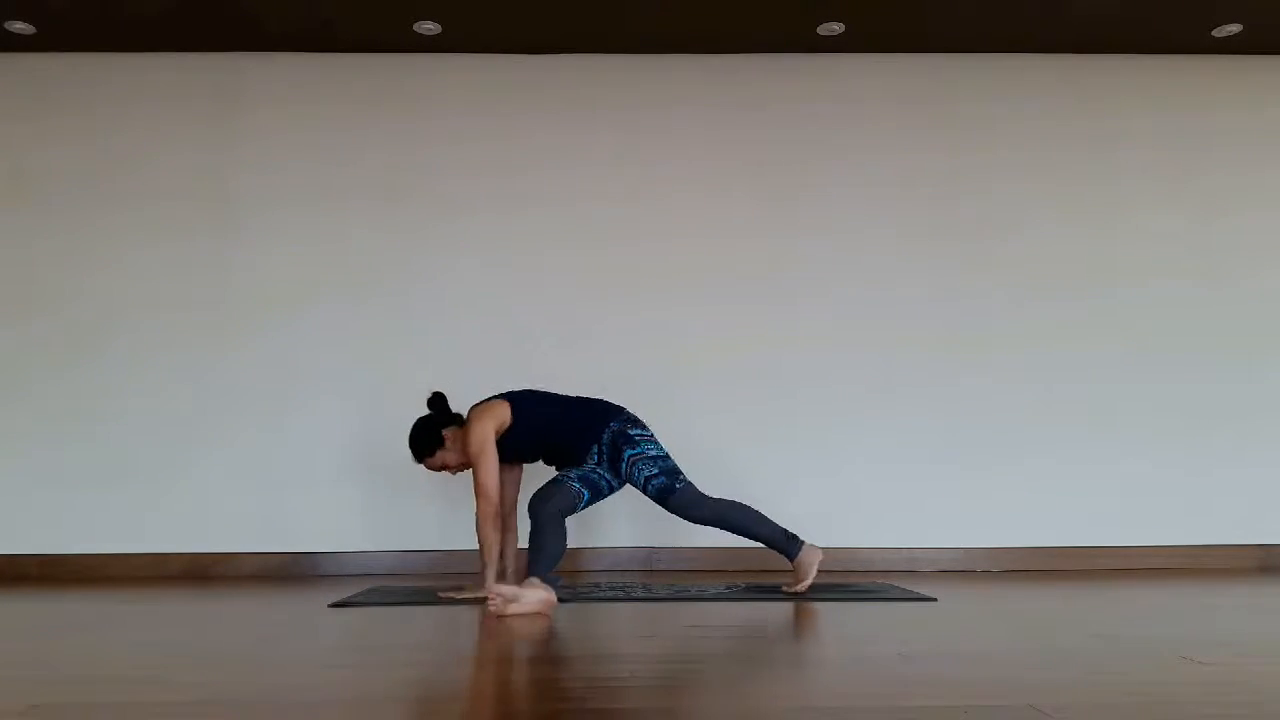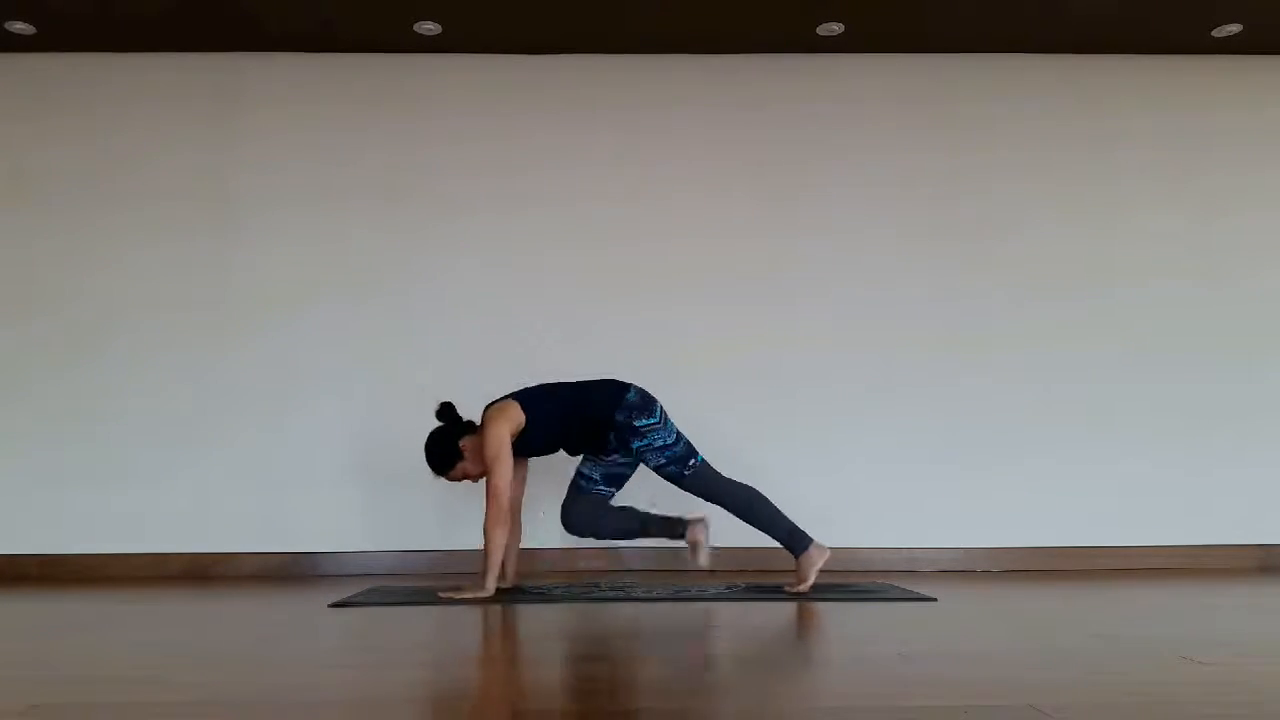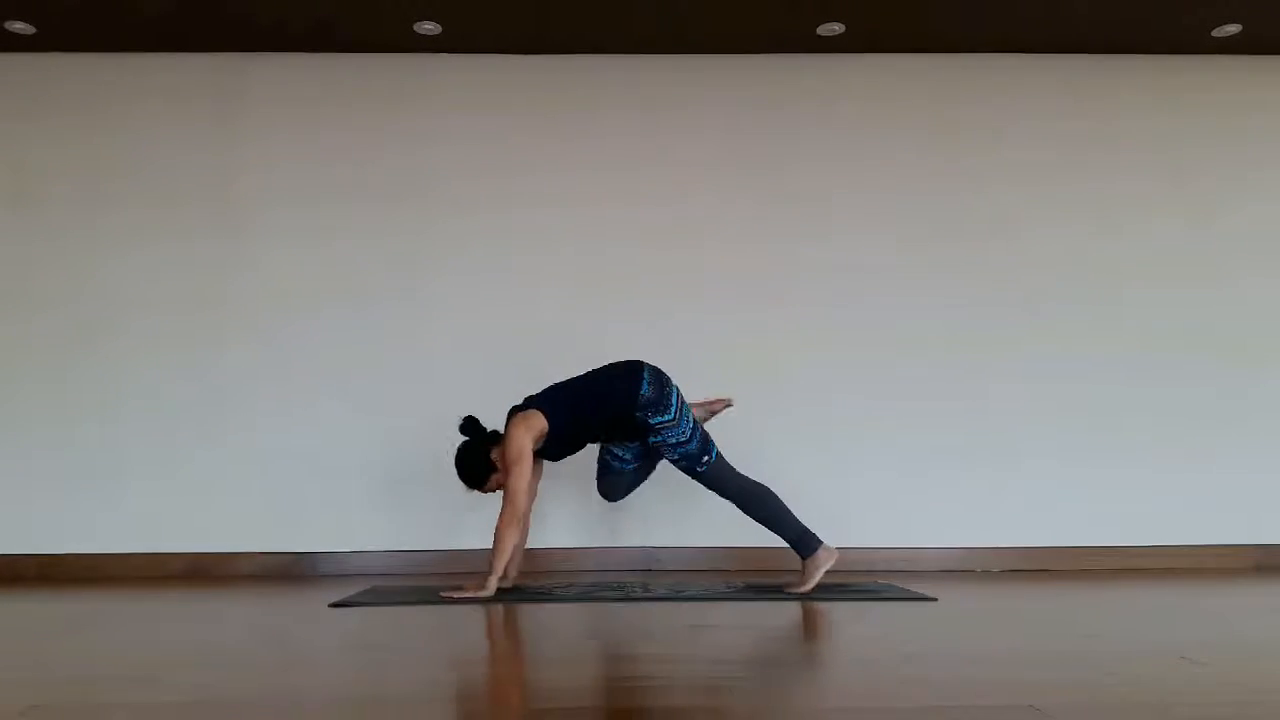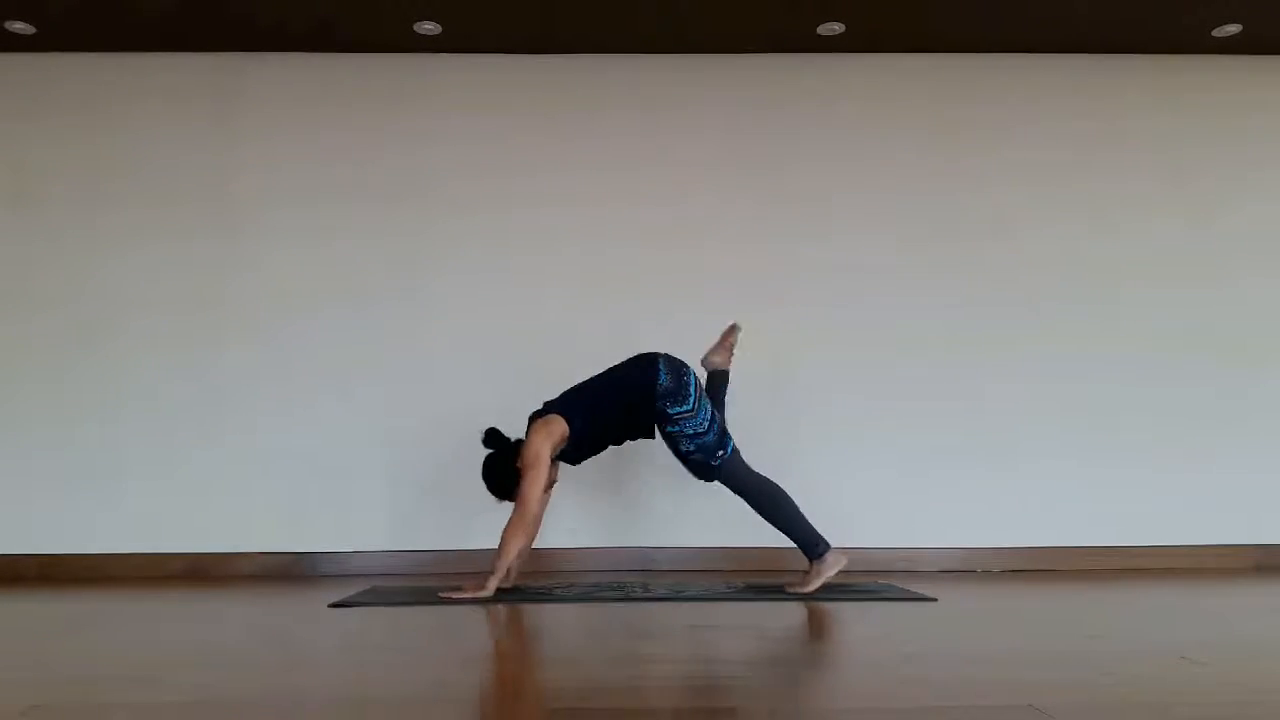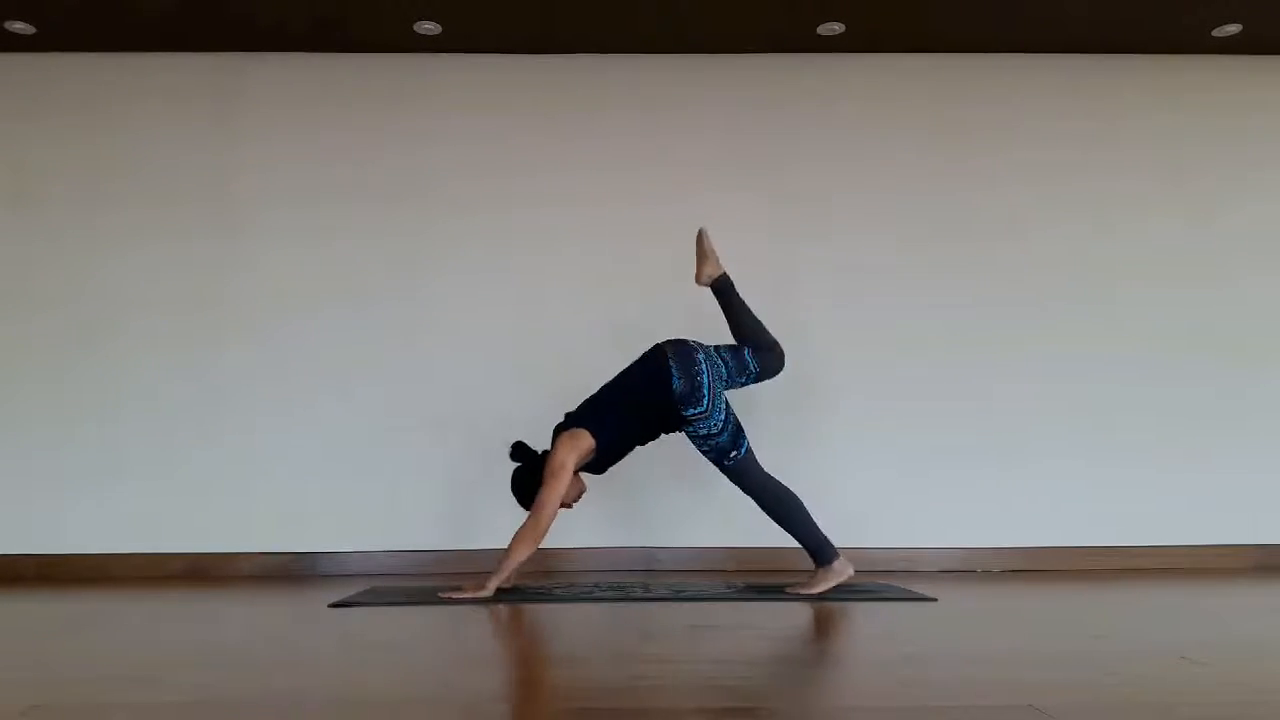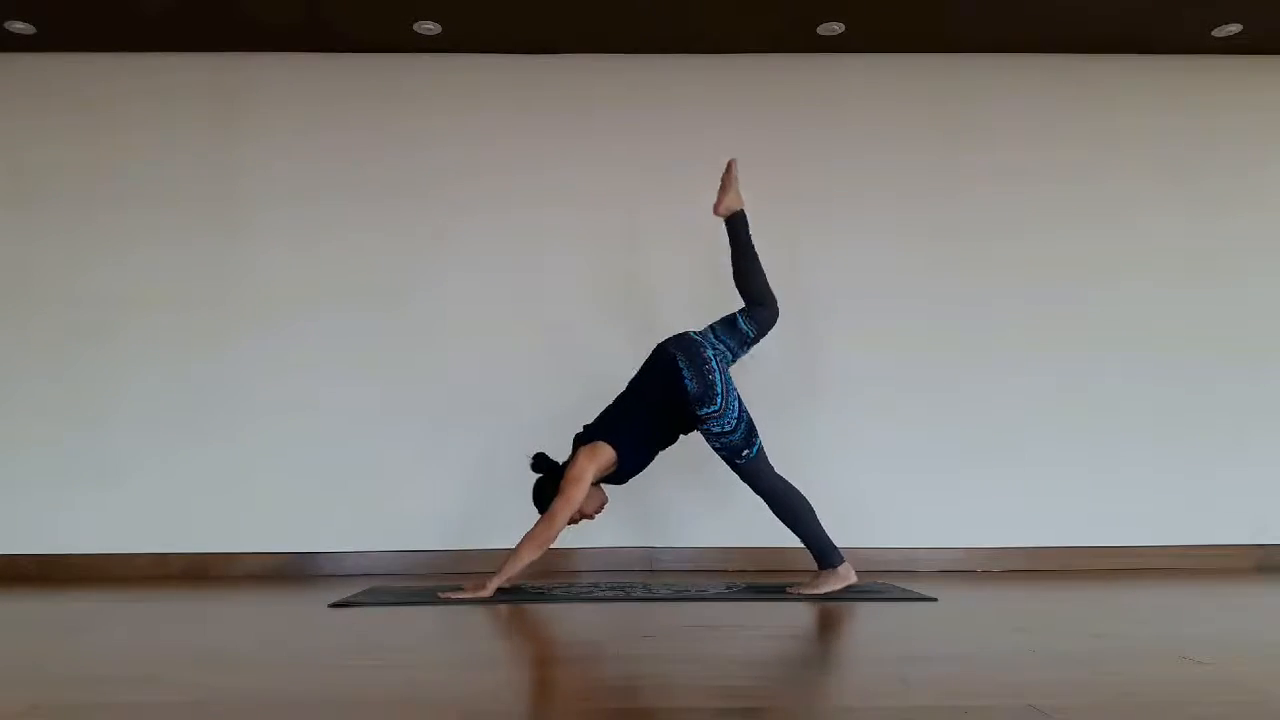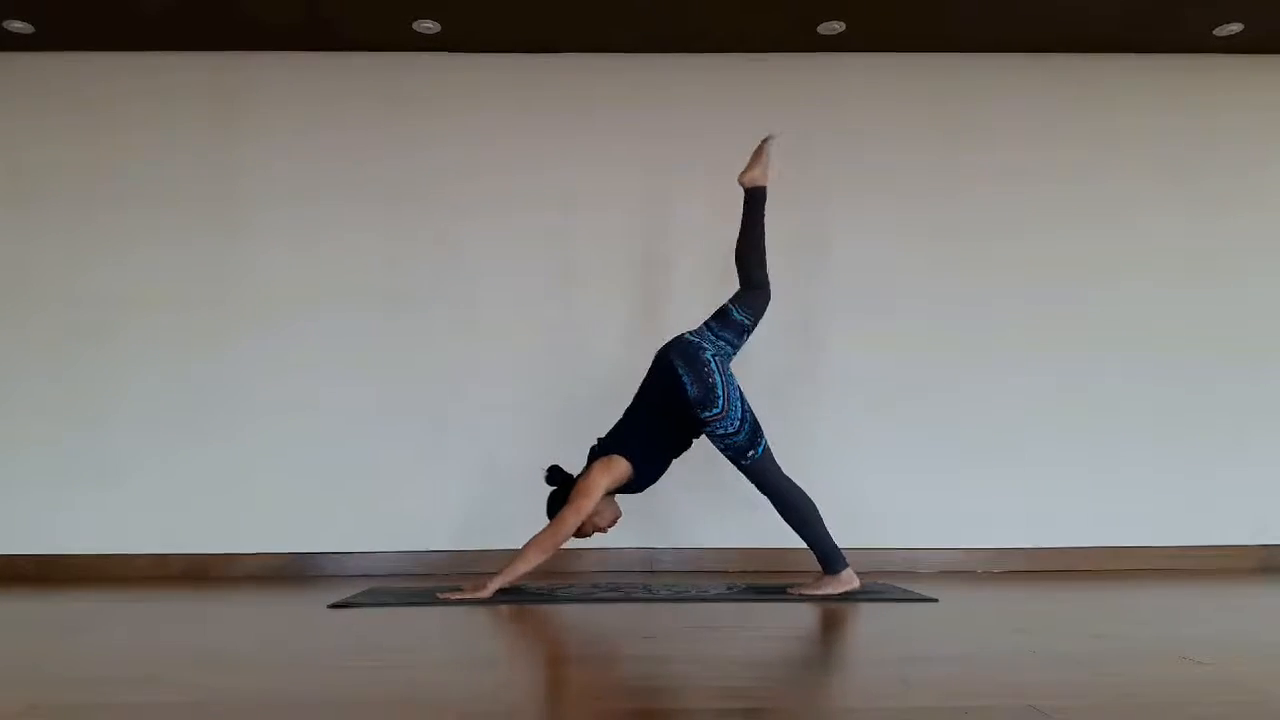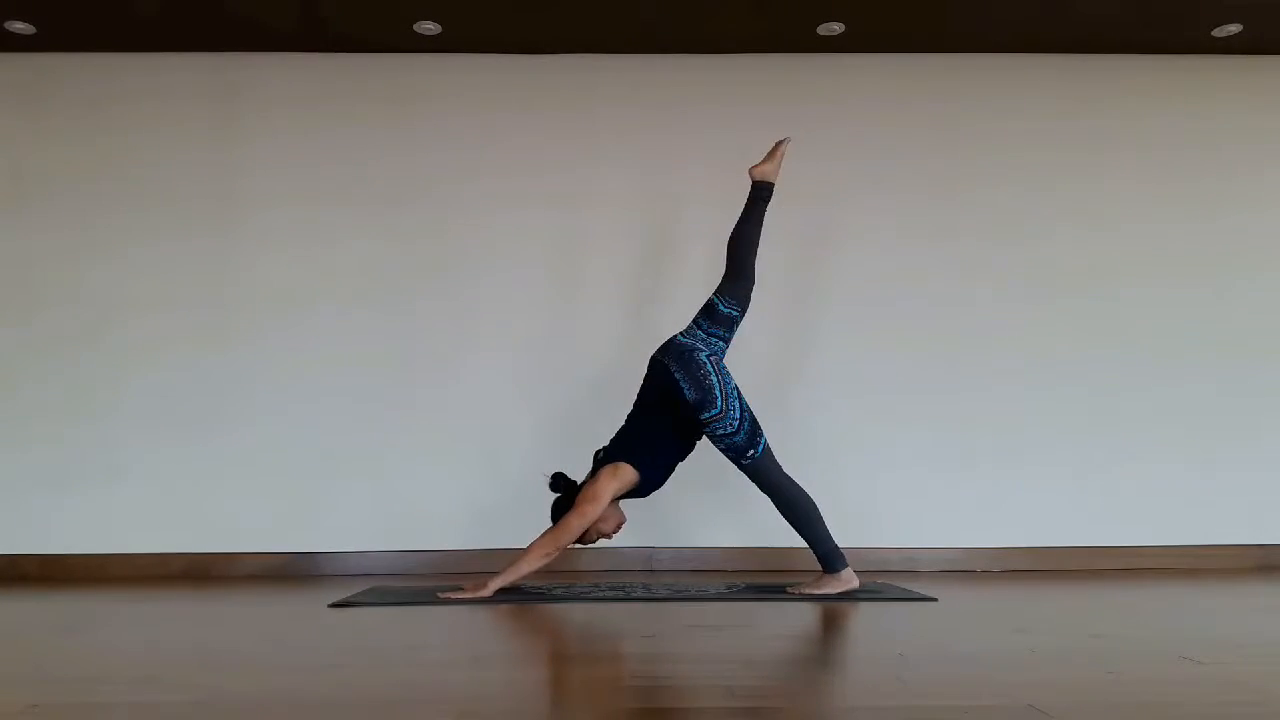
dt=0.1s
person 1, frame 1
left shoulder: (480, 422)
right shoulder: (501, 448)
left elbow: (487, 503)
right elbow: (504, 512)
left wrist: (489, 583)
right wrist: (503, 579)
left hip: (615, 435)
right hip: (587, 463)
left knee: (693, 504)
right knee: (544, 506)
left ankle: (798, 550)
person 1, frame 2
left shoulder: (497, 425)
right shoulder: (508, 443)
left elbow: (499, 510)
right elbow: (511, 513)
left wrist: (488, 583)
right wrist: (506, 573)
left hip: (629, 411)
right hip: (606, 439)
left knee: (710, 484)
right knee: (578, 518)
left ankle: (808, 550)
right ankle: (686, 529)
person 1, frame 3
left shoulder: (519, 434)
right shoulder: (527, 442)
left elbow: (513, 513)
right elbow: (521, 513)
left wrist: (491, 584)
right wrist: (510, 571)
left hip: (646, 396)
right hip: (628, 419)
left knee: (724, 480)
right knee: (613, 487)
left ankle: (815, 551)
right ankle: (690, 418)
person 1, frame 4
left shoulder: (540, 441)
right shoulder: (542, 441)
left elbow: (524, 518)
right elbow: (527, 513)
left wrist: (491, 582)
right wrist: (504, 570)
left hip: (661, 385)
right hip: (656, 385)
left knee: (736, 474)
right knee: (713, 464)
left ankle: (823, 553)
right ankle: (716, 368)
person 1, frame 5
left shoulder: (565, 452)
right shoulder: (565, 450)
left elbow: (537, 527)
right elbow: (538, 524)
left wrist: (491, 584)
right wrist: (501, 578)
left hip: (686, 384)
right hip: (674, 366)
left knee: (753, 480)
left ankle: (831, 562)
right ankle: (713, 275)
person 1, frame 6
left shoulder: (585, 466)
right shoulder: (588, 460)
left elbow: (544, 531)
right elbow: (546, 531)
left wrist: (491, 584)
right wrist: (499, 578)
left hip: (694, 375)
right hip: (684, 362)
left knee: (764, 479)
left ankle: (835, 568)
right ankle: (731, 210)
person 1, frame 7
left shoulder: (597, 479)
right shoulder: (599, 474)
left elbow: (553, 537)
right elbow: (553, 536)
left wrist: (492, 585)
right wrist: (496, 580)
left hip: (697, 378)
right hip: (686, 362)
left knee: (769, 479)
right knee: (755, 293)
left ankle: (838, 571)
right ankle: (753, 186)
person 1, frame 8
left shoulder: (606, 484)
right shoulder: (605, 482)
left elbow: (555, 541)
right elbow: (554, 542)
left wrist: (490, 585)
right wrist: (496, 582)
left hip: (695, 377)
right hip: (683, 363)
left knee: (770, 478)
right knee: (736, 284)
left ankle: (839, 571)
right ankle: (762, 183)
